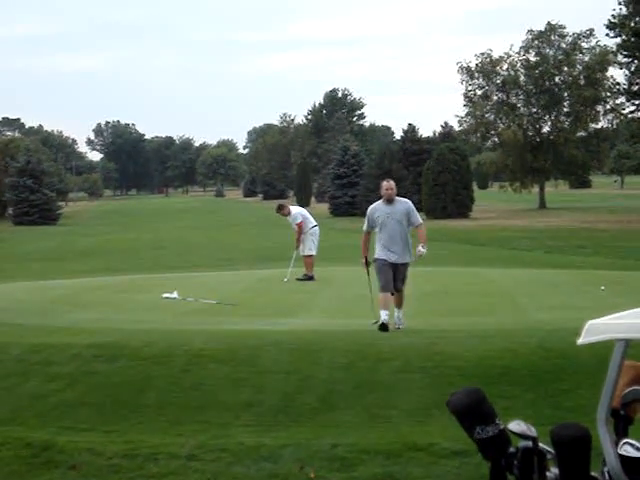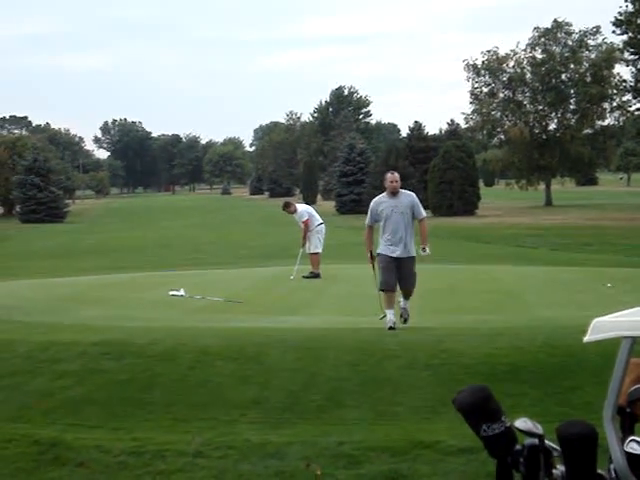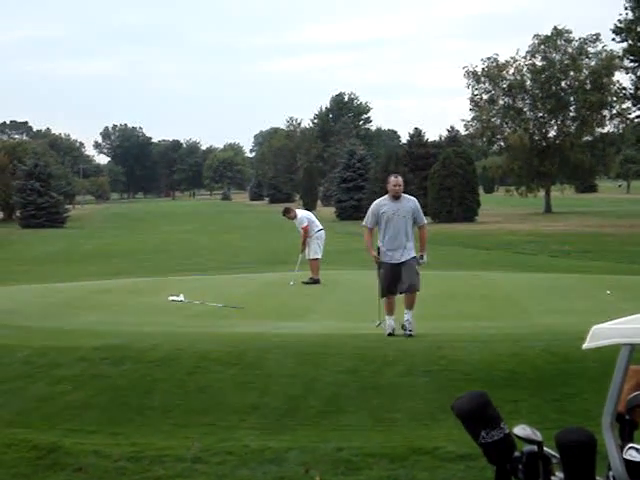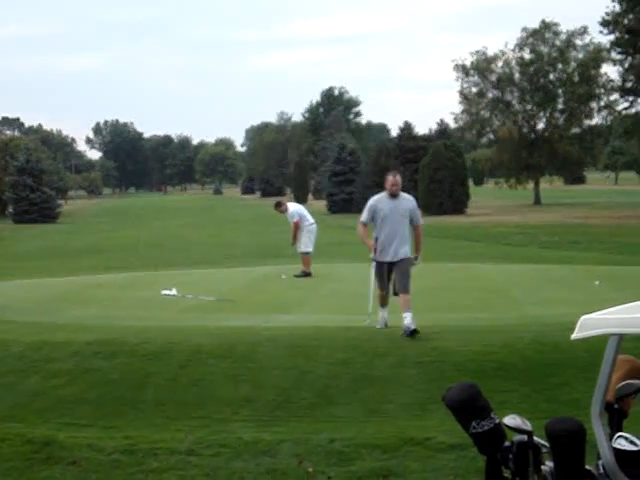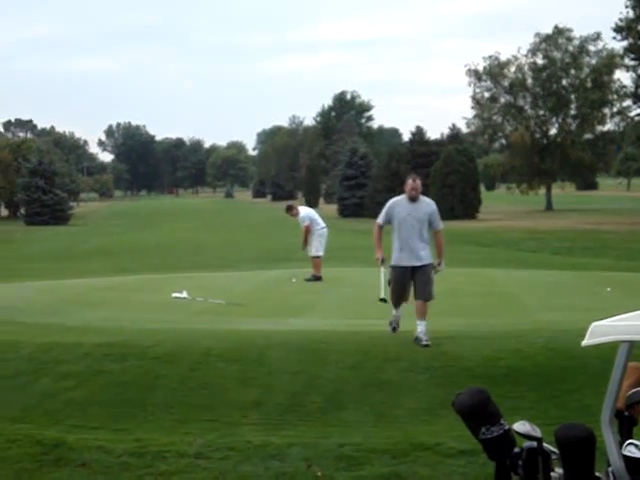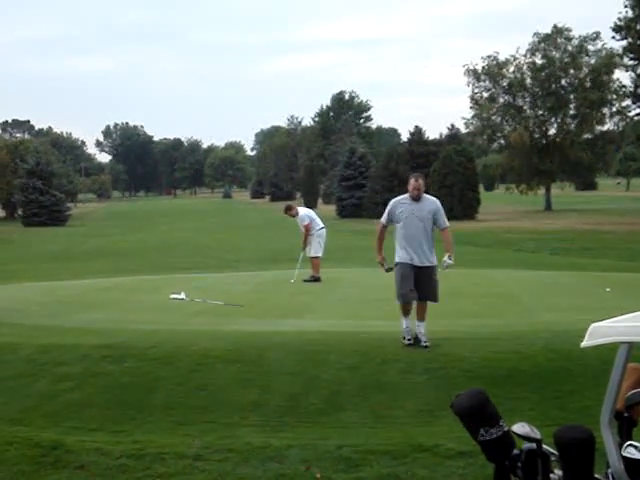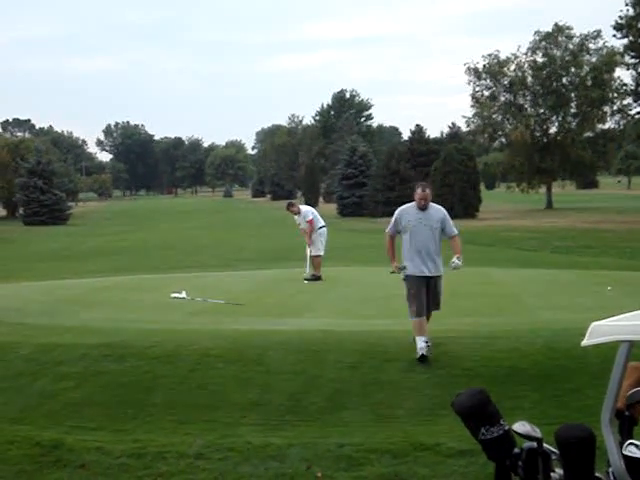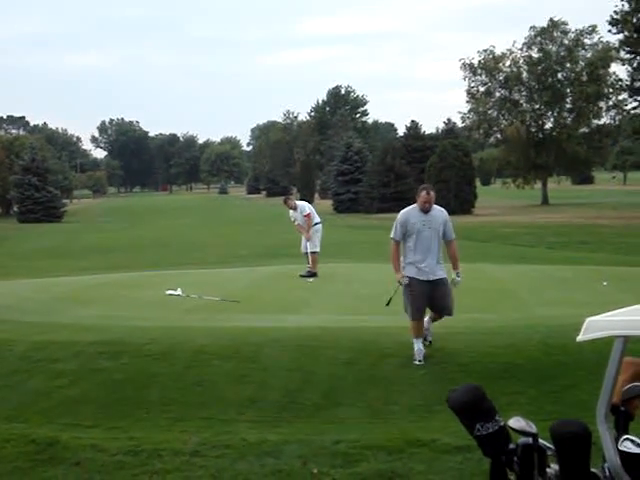
dt=0.2s
person 1, frame 1
left shoulder: (406, 205)
right shoulder: (373, 209)
left elbow: (419, 226)
right elbow: (367, 233)
left wrist: (422, 245)
right wrist: (364, 255)
left hip: (402, 256)
right hip: (382, 255)
left knee: (398, 289)
right knee: (385, 287)
left ankle: (398, 316)
right ankle: (384, 319)
person 1, frame 2
left shoulder: (410, 197)
right shoulder: (376, 202)
left elbow: (422, 220)
right elbow: (369, 227)
left wrist: (424, 244)
right wrist: (369, 250)
left hip: (407, 251)
right hip: (386, 251)
left knee: (408, 286)
right knee: (387, 285)
left ankle: (404, 304)
right ankle: (390, 318)
person 1, frame 3
left shoulder: (412, 203)
right shoulder: (378, 205)
left elbow: (421, 227)
right elbow: (368, 229)
left wrist: (422, 252)
right wrist: (371, 250)
left hip: (408, 255)
right hip: (386, 256)
left knee: (412, 287)
right knee: (389, 292)
left ankle: (408, 318)
right ankle: (390, 323)
person 1, frame 4
left shoulder: (410, 201)
right shoulder: (375, 201)
left elbow: (417, 228)
right elbow: (362, 224)
left wrist: (417, 253)
right wrist: (368, 242)
left hip: (403, 254)
right hip: (381, 254)
left knee: (403, 288)
right knee: (383, 289)
left ankle: (408, 324)
right ankle: (383, 315)
person 1, frame 5
left shoulder: (430, 205)
right shoulder: (393, 204)
left elbow: (437, 232)
right elbow: (378, 226)
left wrist: (440, 259)
right wrist: (378, 250)
left hip: (423, 260)
right hip: (399, 260)
left knee: (422, 296)
right knee: (397, 295)
left ankle: (421, 332)
right ankle: (396, 313)
person 1, frame 6
left shoulder: (434, 204)
right shoulder: (396, 203)
left elbow: (444, 229)
right elbow: (382, 226)
left wrist: (449, 254)
right wrist: (379, 252)
left hip: (427, 260)
right hip: (404, 259)
left knee: (423, 298)
right knee: (405, 296)
left ankle: (420, 331)
right ankle: (406, 325)
person 1, frame 7
left shoulder: (440, 212)
right shoulder: (402, 212)
left elbow: (453, 236)
right elbow: (390, 236)
left wrist: (457, 256)
right wrist: (393, 261)
left hip: (434, 269)
right hip: (413, 270)
left knee: (428, 308)
right knee: (418, 309)
left ankle: (422, 335)
right ankle: (422, 347)
person 1, frame 8
left shoulder: (442, 214)
right shoulder: (405, 215)
left elbow: (450, 242)
right elbow: (395, 244)
left wrist: (456, 270)
right wrist: (397, 271)
left hip: (438, 272)
right hip: (413, 273)
left knee: (443, 310)
right knee: (416, 313)
left ankle: (427, 323)
right ankle: (418, 349)
